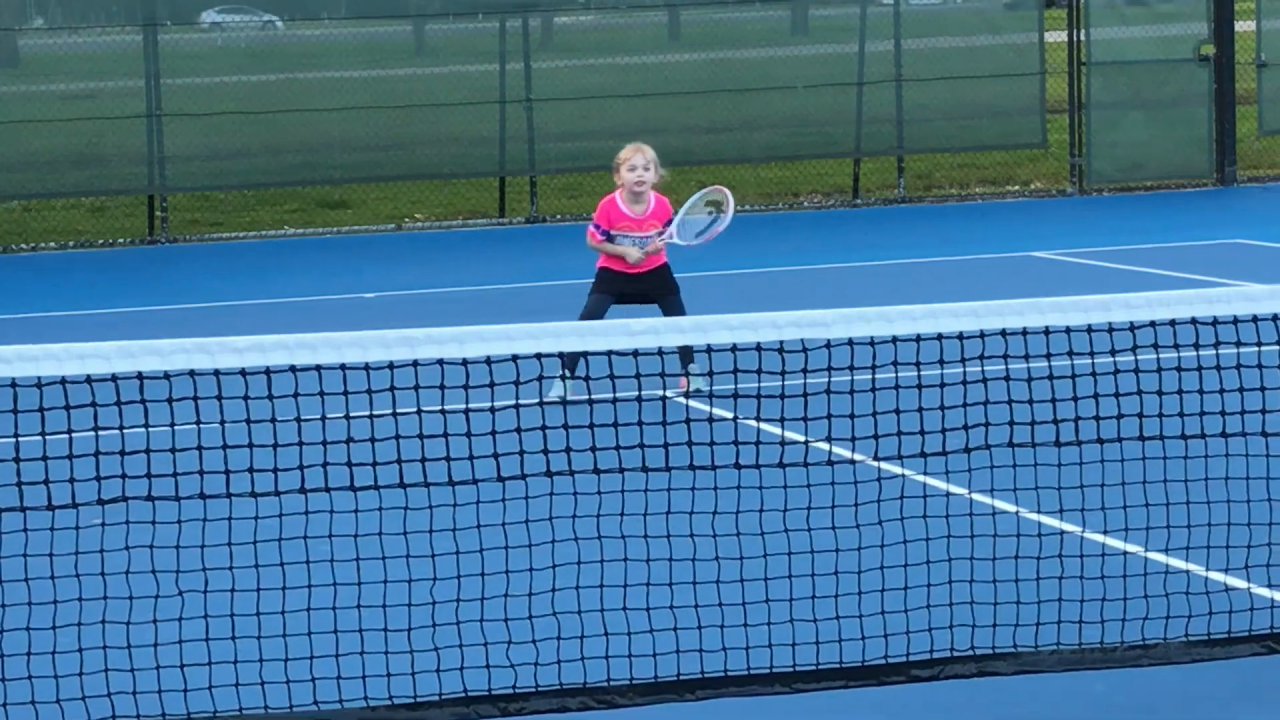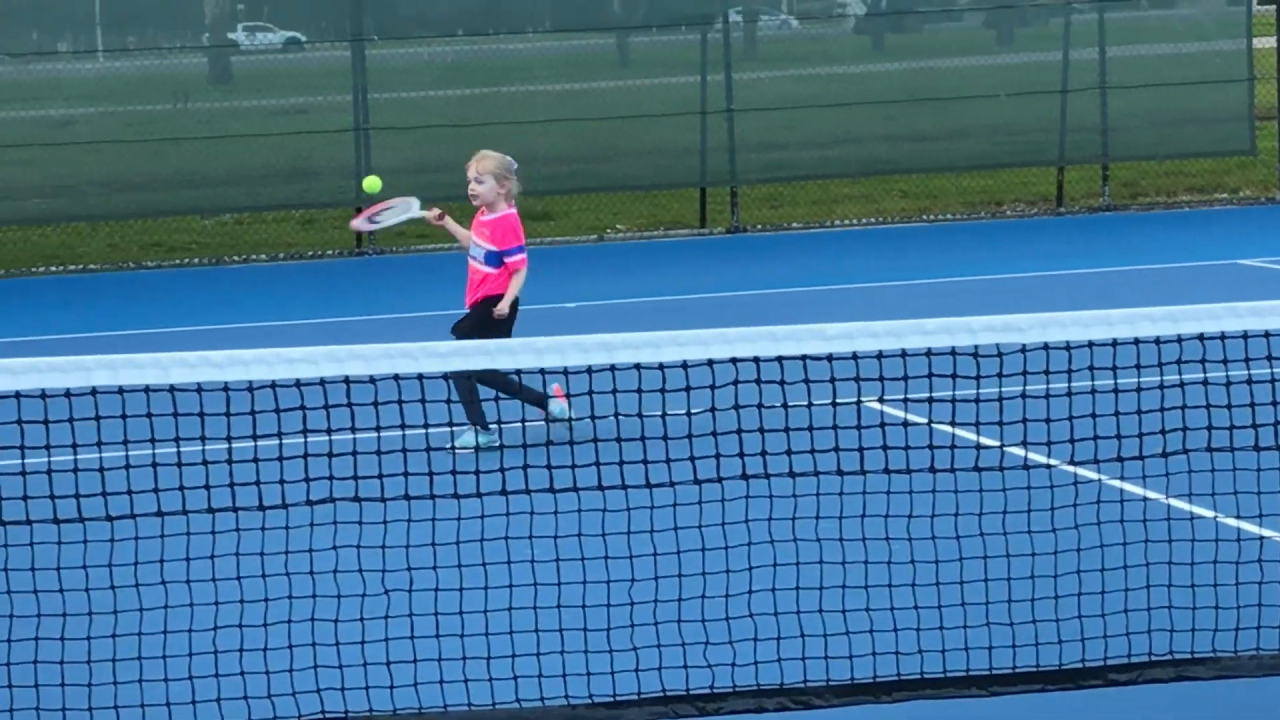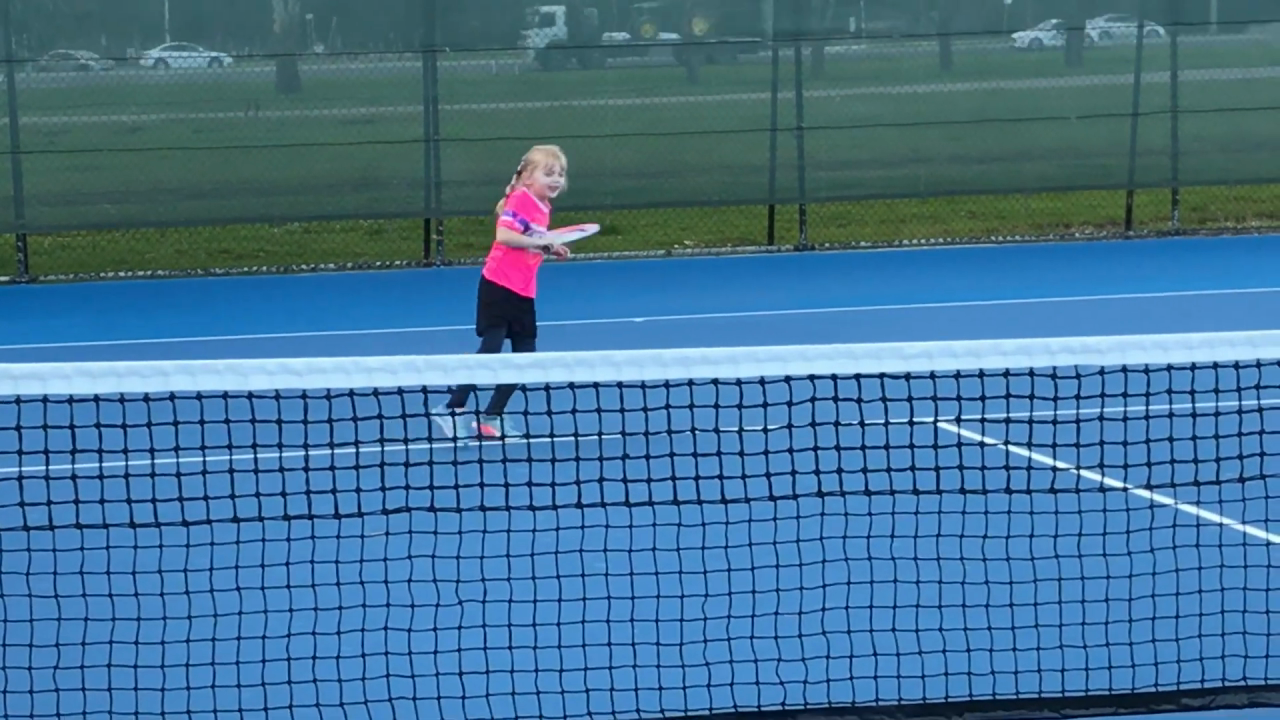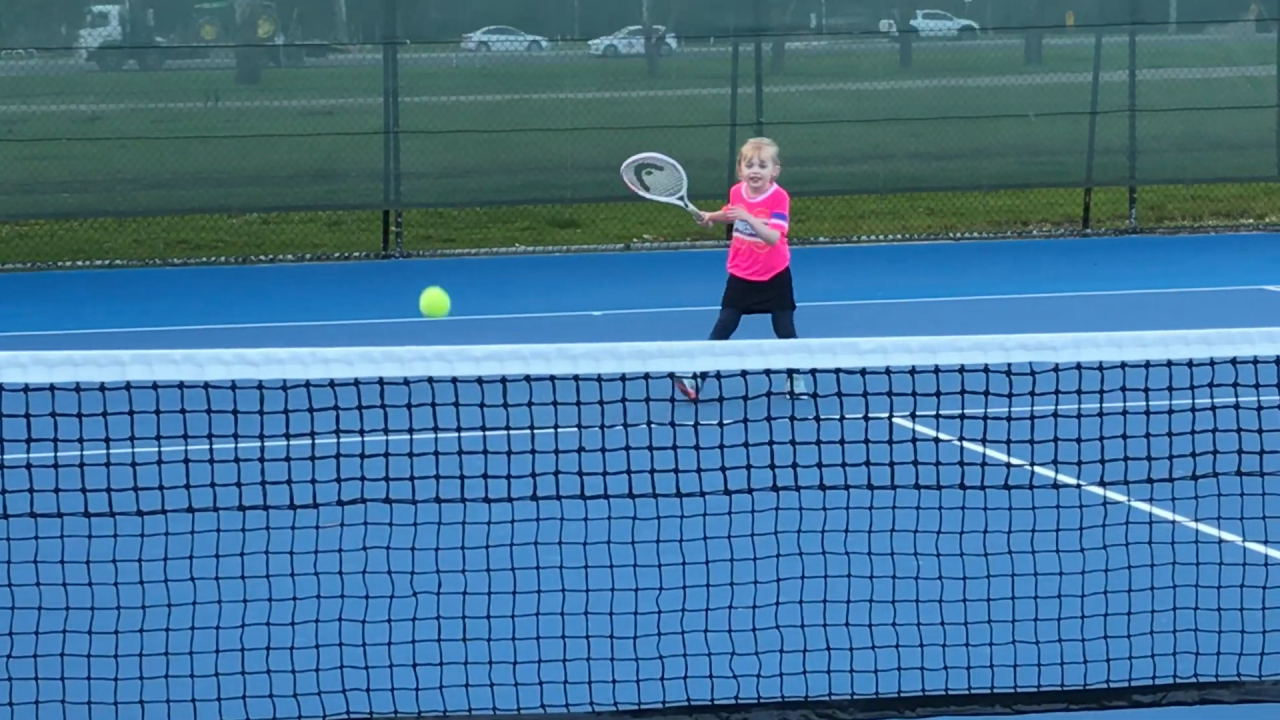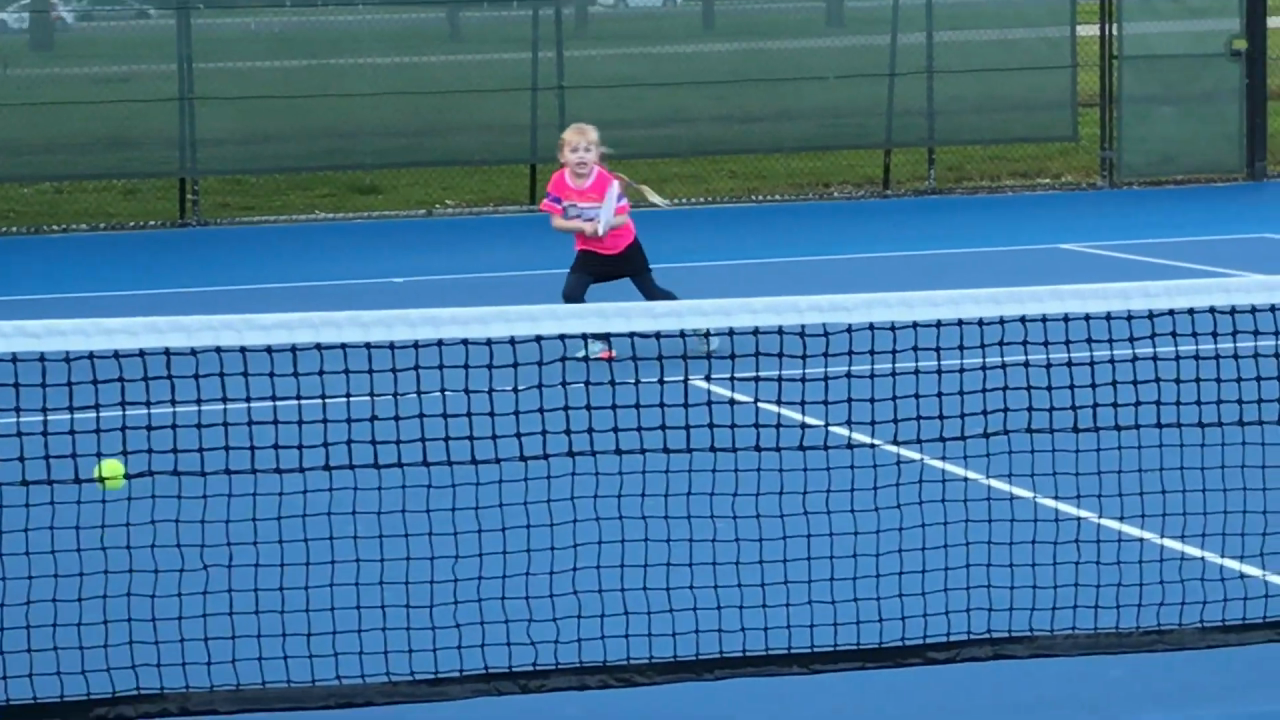
dt=1s
person 1, frame 1
left shoulder: (663, 205)
right shoulder: (609, 206)
right elbow: (594, 241)
left wrist: (660, 246)
right wrist: (624, 251)
left hip: (654, 270)
right hip: (613, 270)
left knee: (678, 319)
right knee: (589, 318)
left ankle: (690, 369)
right ankle: (566, 377)
person 1, frame 2
left shoulder: (506, 222)
right shoulder: (483, 215)
left elbow: (520, 269)
left wrist: (507, 301)
right wrist: (444, 222)
left hip: (495, 304)
right hip: (481, 302)
right knee: (479, 368)
left ankle: (479, 429)
right ankle: (545, 397)
person 1, frame 3
left shoulder: (543, 207)
right shoulder: (521, 200)
right elbow: (506, 237)
left wrist: (551, 251)
right wrist: (546, 242)
left hip: (524, 291)
right hip: (498, 287)
left knee: (525, 353)
right knee: (490, 350)
left ankle: (491, 418)
right ankle: (453, 408)
person 1, frame 4
left shoulder: (780, 197)
right shoulder: (737, 191)
left elbow: (776, 237)
left wrist: (752, 221)
right wrist: (714, 217)
left hip: (774, 273)
right hip: (740, 273)
left knee: (784, 329)
right knee: (723, 327)
left ankle: (795, 377)
right ankle: (693, 375)
person 1, frame 5
left shoulder: (606, 181)
right shoulder: (557, 182)
left elbow: (620, 217)
right elbow: (557, 221)
left wrist: (604, 224)
right wrist: (581, 226)
left hip: (623, 246)
right hip: (589, 249)
left knee: (651, 291)
right knee: (570, 294)
left ankle: (698, 327)
right ankle: (599, 341)
